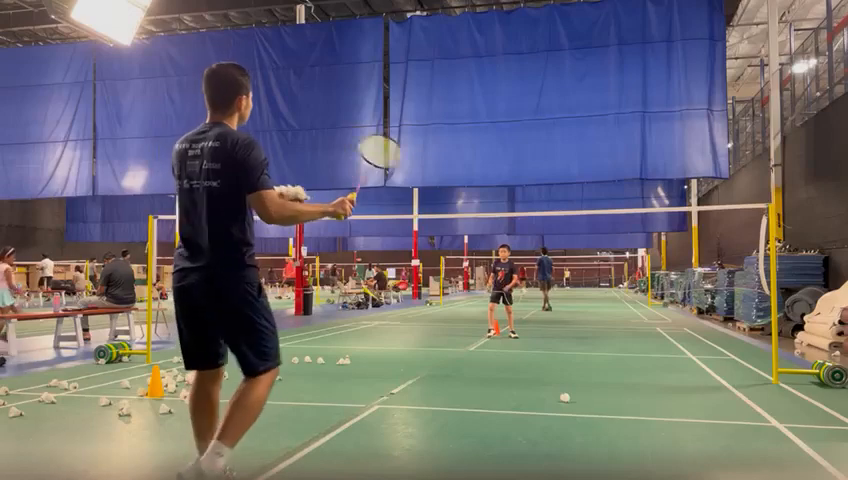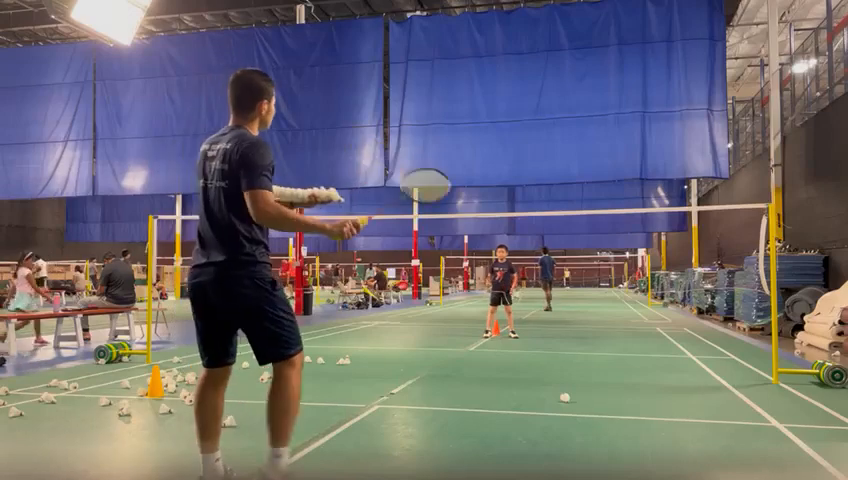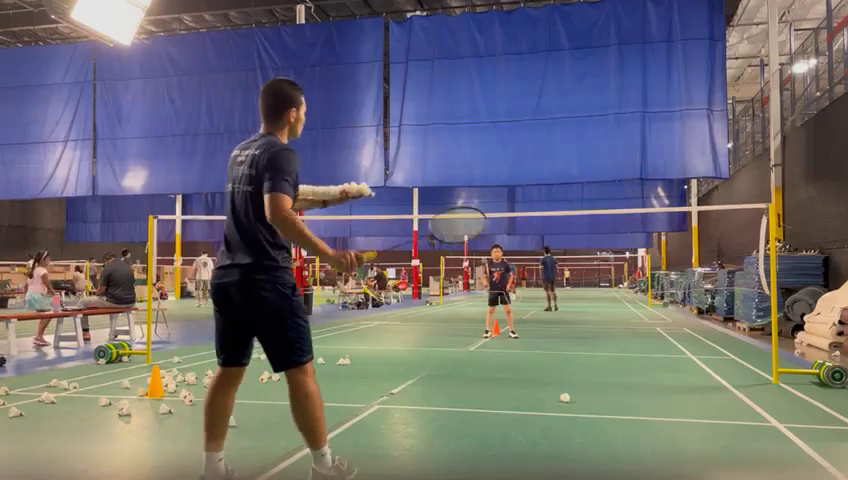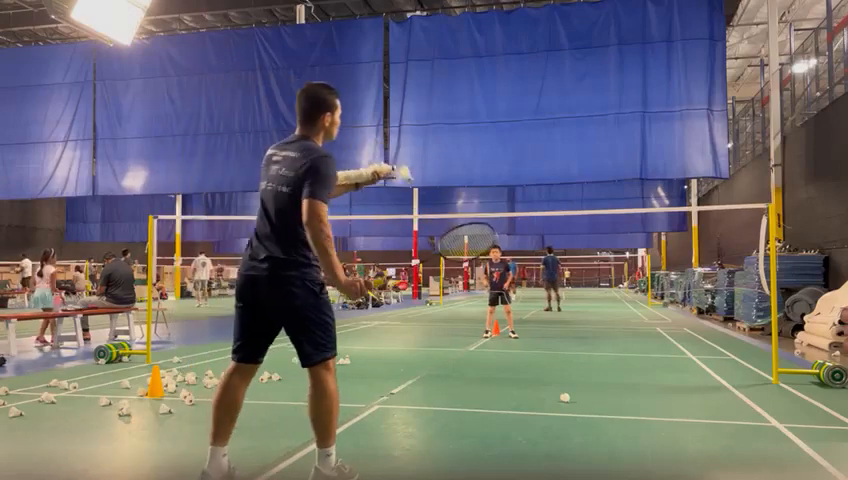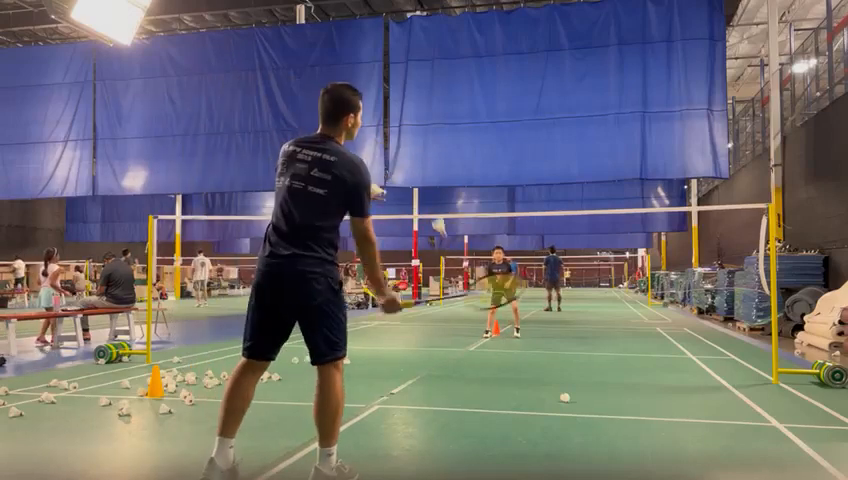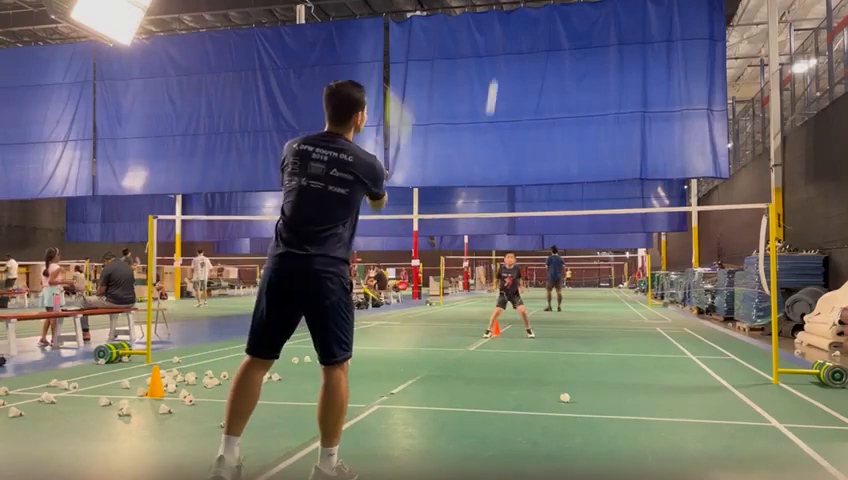
dt=0.2s
person 1, frame 1
left shoulder: (182, 148)
right shoulder: (242, 147)
right elbow: (271, 213)
left wrist: (264, 194)
right wrist: (329, 209)
left hip: (187, 276)
right hip: (231, 277)
left knee: (207, 373)
right knee: (262, 372)
person 1, frame 2
left shoulder: (208, 147)
right shoulder: (253, 147)
right elbow: (261, 212)
left wrist: (299, 200)
right wrist: (327, 227)
left hip: (203, 274)
right hip: (244, 274)
left knee: (215, 371)
right knee: (288, 360)
person 1, frame 3
left shoulder: (240, 152)
right shoulder: (280, 154)
right elbow: (279, 215)
left wrist: (331, 197)
right wrist: (329, 254)
left hip: (227, 276)
right hip: (265, 278)
left knee: (228, 371)
right knee: (300, 371)
person 1, frame 4
left shoulder: (274, 153)
right shoulder: (320, 159)
right elbow: (314, 219)
left wrist: (360, 181)
right wrist: (337, 276)
left hip: (253, 273)
right hip: (295, 276)
left knee: (241, 366)
right knee: (322, 367)
person 1, frame 5
left shoulder: (288, 151)
right shoulder: (354, 167)
right elbow: (364, 239)
right wrist: (381, 291)
left hip: (270, 269)
right hip: (315, 275)
left knee: (252, 362)
right knee: (330, 366)
person 1, frame 6
left shoulder: (294, 149)
right shoulder: (368, 164)
right elbow: (379, 203)
right wrist: (374, 186)
left hip: (281, 266)
right hip: (326, 274)
left knee: (256, 360)
right knee: (335, 367)
